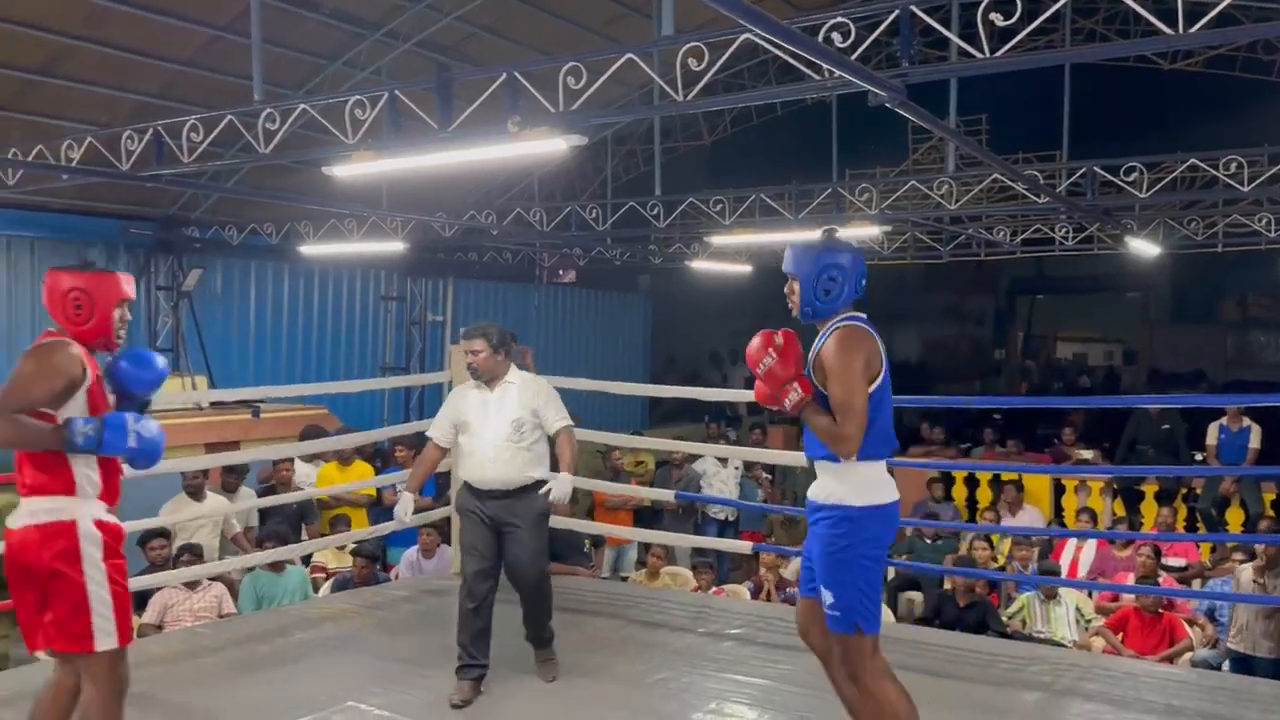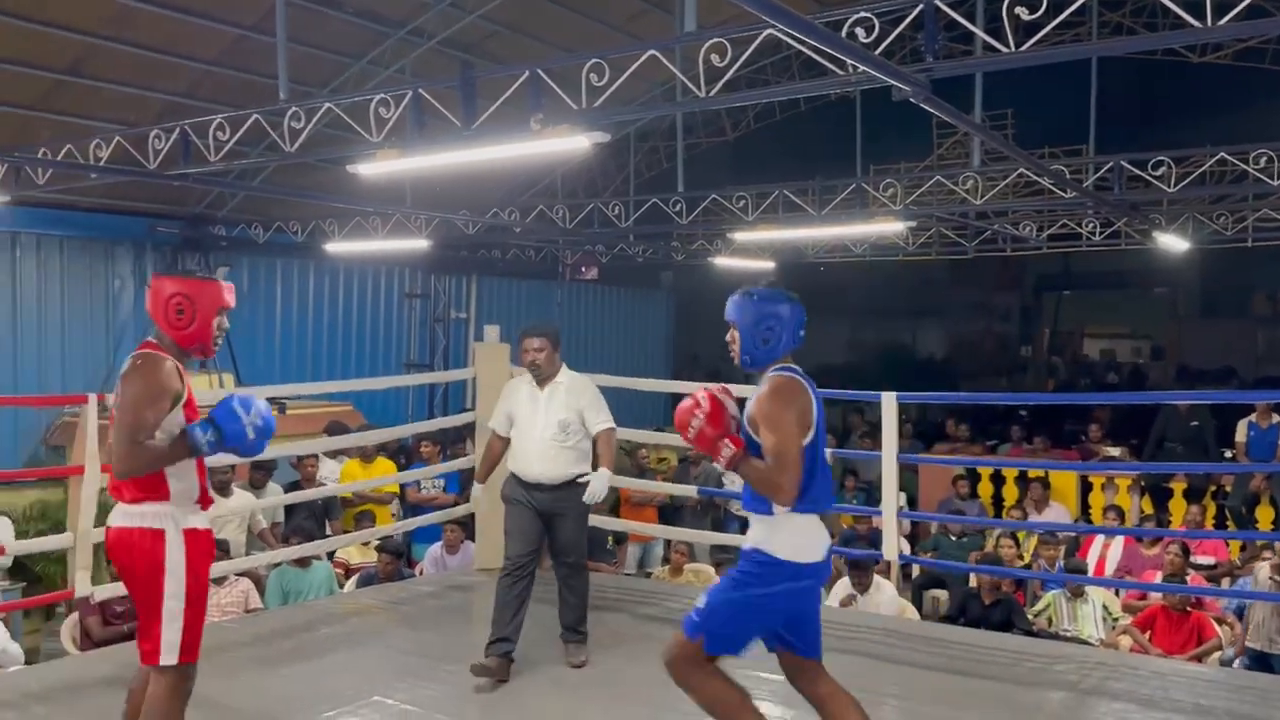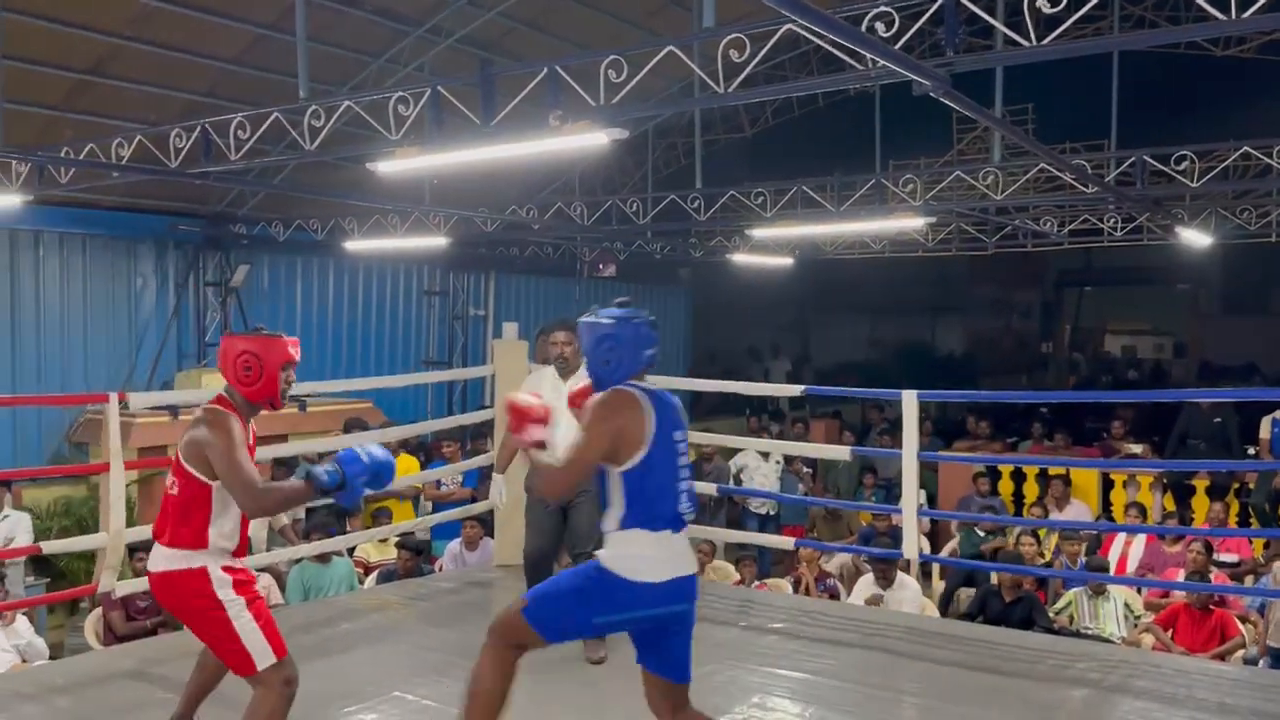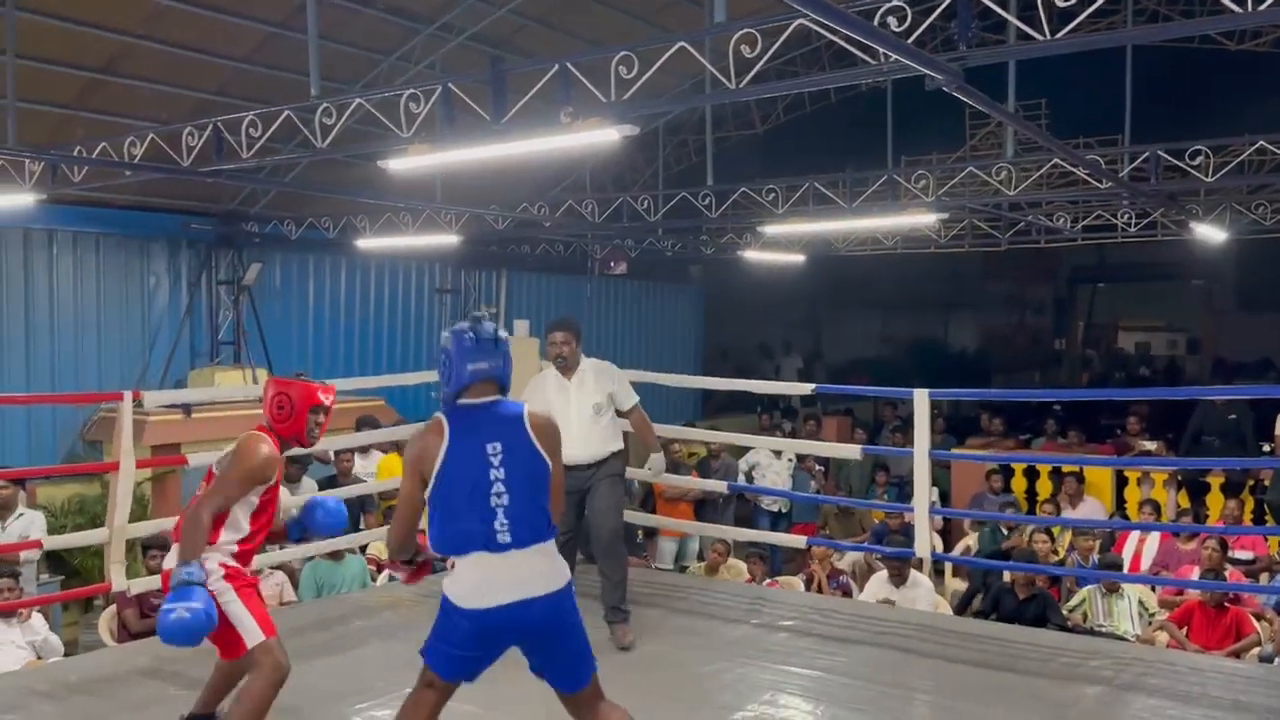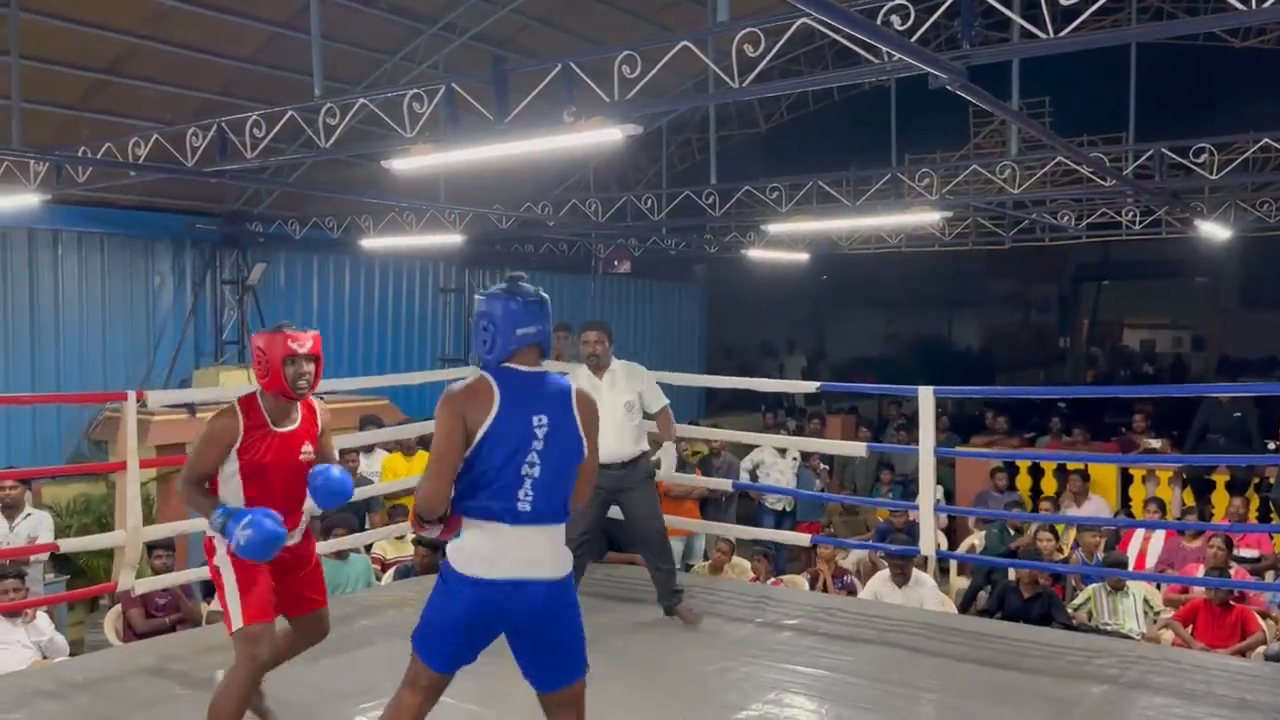
dt=0.3s
person 1, frame 1
left shoulder: (844, 342)
right shoulder: (843, 335)
left elbow: (846, 441)
left wrist: (791, 389)
right wrist: (791, 387)
left hip: (854, 509)
right hip: (843, 503)
left knee: (857, 656)
right knee: (813, 629)
person 1, frame 2
left shoulder: (776, 392)
right shoulder: (794, 386)
left elbow: (784, 488)
left wrist: (723, 447)
right wrist: (736, 429)
left hip: (778, 558)
right hip: (799, 553)
left knee: (684, 659)
right knee: (809, 676)
person 1, frame 3
left shoulder: (612, 405)
right shoulder: (669, 405)
left elbow: (554, 485)
left wrist: (531, 436)
left hip: (629, 578)
right hip: (677, 578)
left knee: (504, 637)
person 1, frame 4
left shoulder: (430, 437)
right shoulder: (541, 424)
left elbow: (399, 537)
right elbow: (555, 514)
left wrist: (407, 563)
left hip: (478, 602)
right hip: (547, 592)
person 1, frame 5
left shoulder: (466, 397)
right shoulder: (581, 404)
left elbow: (432, 498)
left wrist: (422, 515)
left hip: (476, 573)
right hip: (549, 577)
person 2, frame 1
left shoulder: (74, 364)
right shoulder: (64, 356)
left wrist: (130, 404)
right wrist: (90, 436)
left hip: (38, 531)
right hip: (71, 530)
left knee: (73, 669)
right knee: (107, 673)
person 2, frame 2
left shoulder: (153, 367)
right shoulder: (154, 370)
right elbow: (126, 459)
left wrist: (215, 430)
right wrist: (206, 438)
left hip: (137, 529)
right hip: (164, 534)
left knee: (158, 659)
right knee: (173, 672)
person 2, frame 3
left shoulder: (231, 419)
right shoulder: (219, 426)
left elbow: (238, 487)
right elbow: (253, 500)
left wrist: (321, 477)
right wrist: (332, 477)
left hip: (183, 565)
right hip: (199, 570)
left knee: (234, 642)
right knee: (279, 679)
person 2, frame 4
left shoulder: (268, 451)
right shoulder: (259, 451)
right elbow: (200, 509)
right wrist: (189, 576)
left hip: (231, 567)
right hip: (210, 570)
left knee: (250, 650)
right knee: (272, 664)
person 2, frame 5
left shoulder: (314, 413)
right shoulder: (233, 421)
left elbow: (326, 467)
right elbow: (189, 486)
left wrist: (332, 483)
right wrist: (227, 521)
left hip: (292, 541)
right hip: (241, 548)
left knee: (314, 627)
right knee: (256, 653)
left ankle: (240, 688)
person 3, frame 1
left shoulder: (535, 388)
right shoulder: (460, 396)
left elbow: (564, 432)
right elbow: (436, 447)
left wrist: (566, 474)
right wrist: (409, 491)
left hip: (526, 500)
right hip: (475, 501)
left knee: (531, 579)
right knee: (475, 586)
left ankle: (542, 645)
right ankle: (471, 672)
person 3, frame 2
left shoulder: (582, 388)
right shoulder: (513, 389)
left elbow: (605, 433)
right elbow: (498, 438)
left wrist: (604, 472)
right wrist: (480, 481)
left hip: (569, 493)
right hip: (522, 492)
left knee: (571, 566)
right knee: (516, 567)
left ankle: (575, 637)
right ankle: (499, 653)
person 3, frame 3
right shoulder: (535, 382)
right wrist: (498, 473)
left hip: (589, 481)
right hip: (543, 479)
left knee: (589, 556)
right knee: (537, 554)
left ankle: (593, 632)
person 3, frame 4
left shoulder: (606, 372)
right shoulder: (539, 384)
left elbow: (634, 413)
left wrist: (655, 450)
left hip: (605, 470)
right hip: (560, 475)
left knee: (609, 540)
right knee: (560, 544)
left ankle: (618, 618)
person 3, frame 5
left shoulder: (636, 374)
right shoulder: (570, 383)
left elbow: (662, 411)
left wrist: (669, 443)
left hip: (635, 470)
left knee: (652, 536)
right knee: (577, 540)
left ankle: (673, 600)
